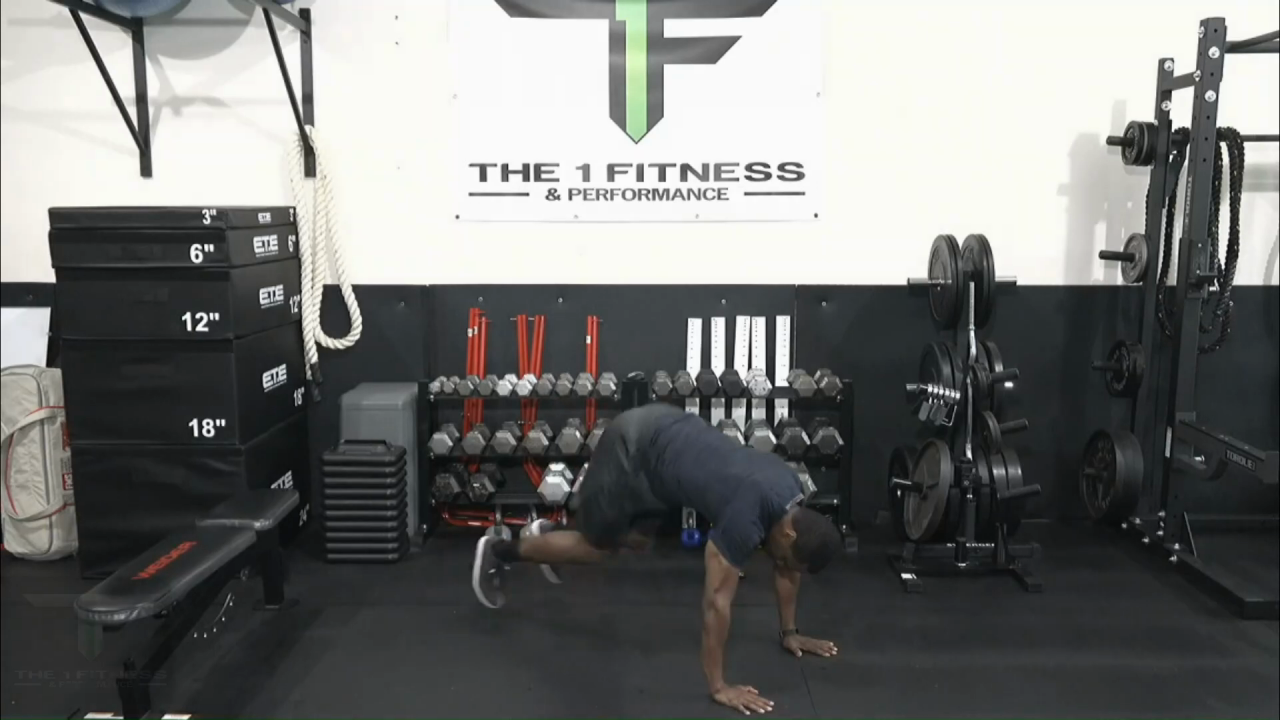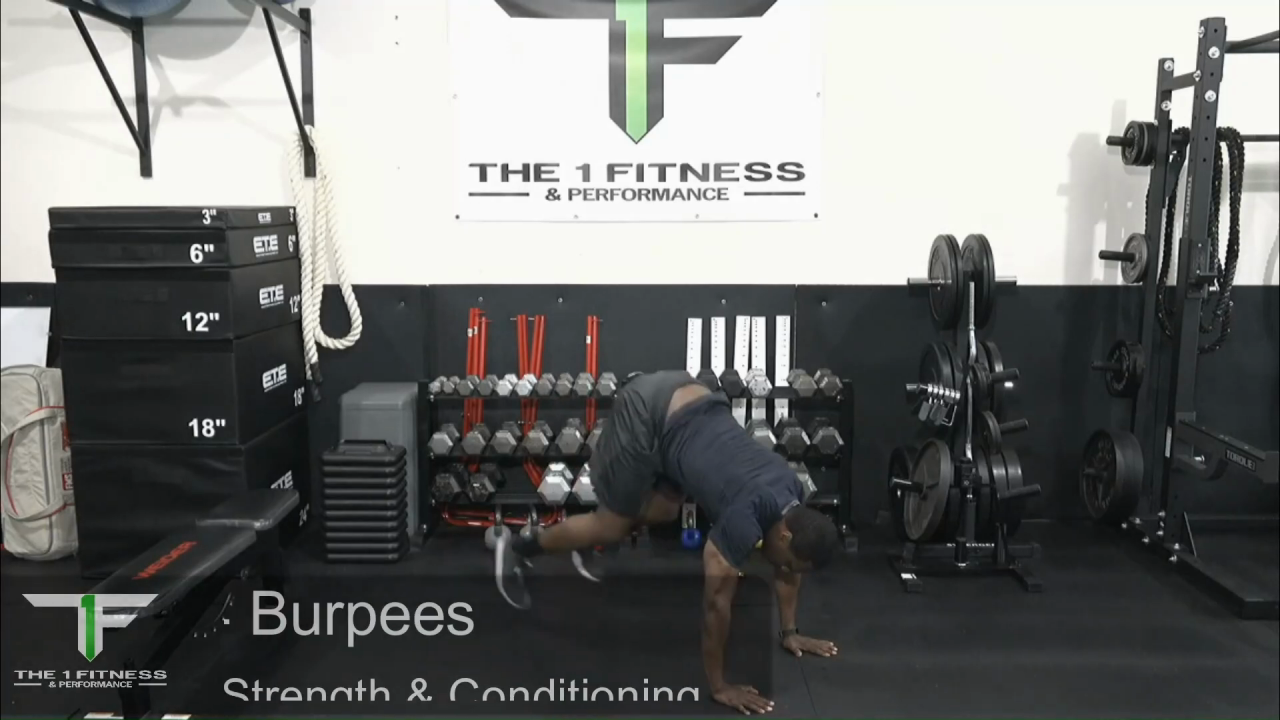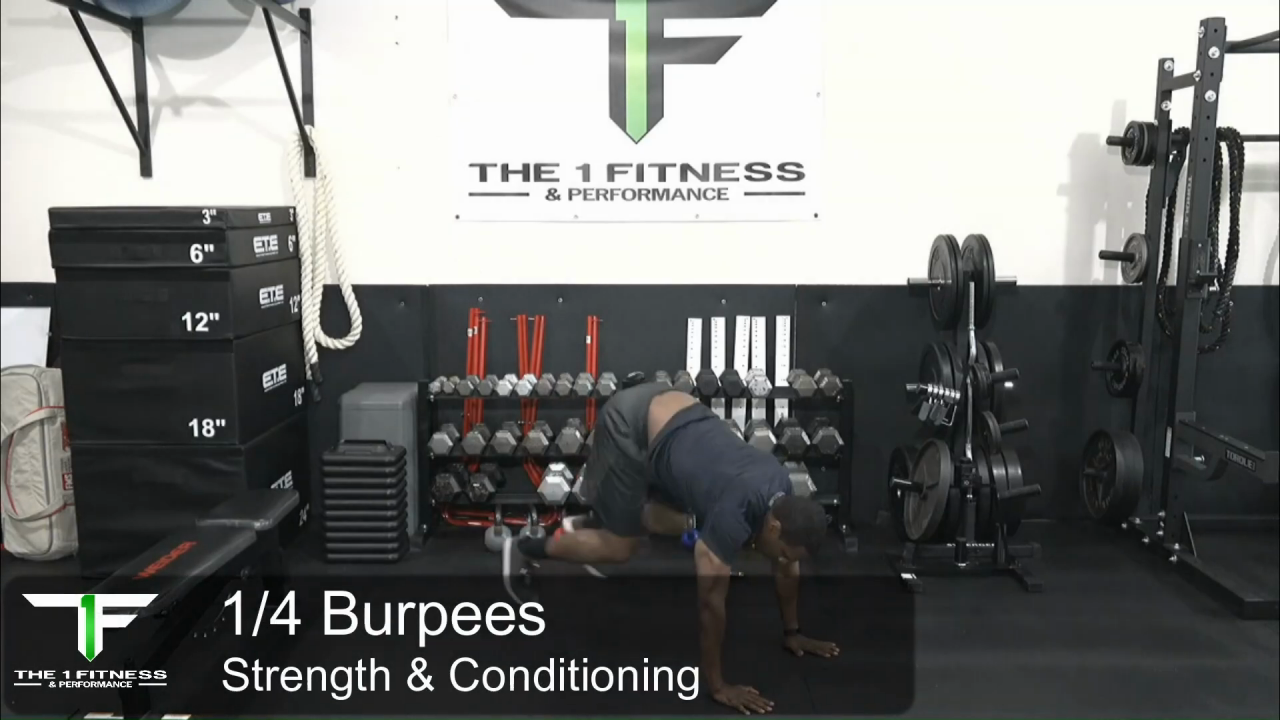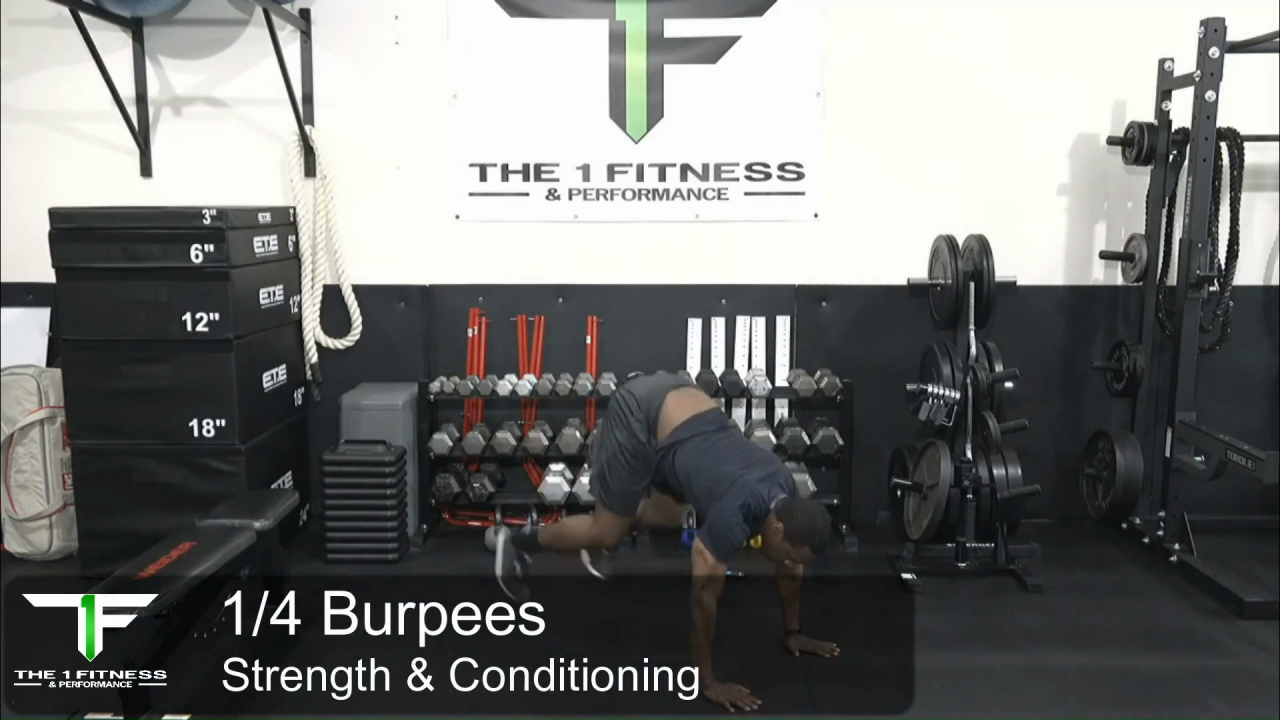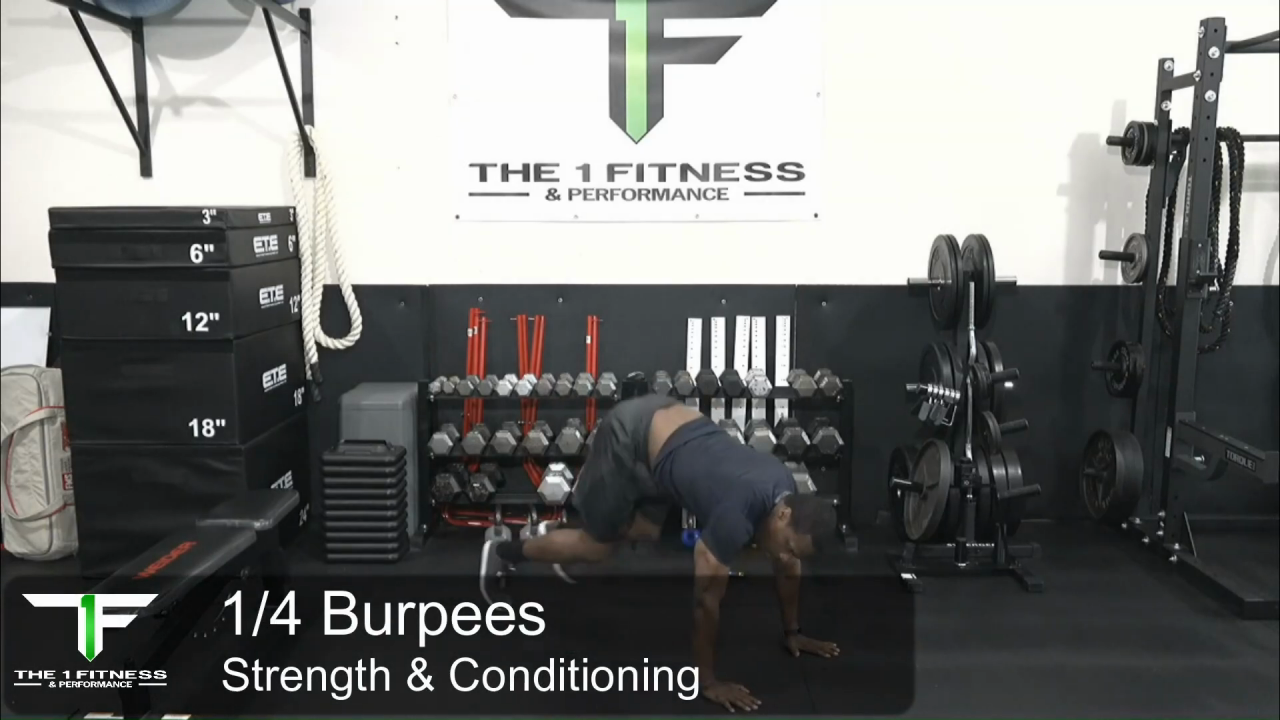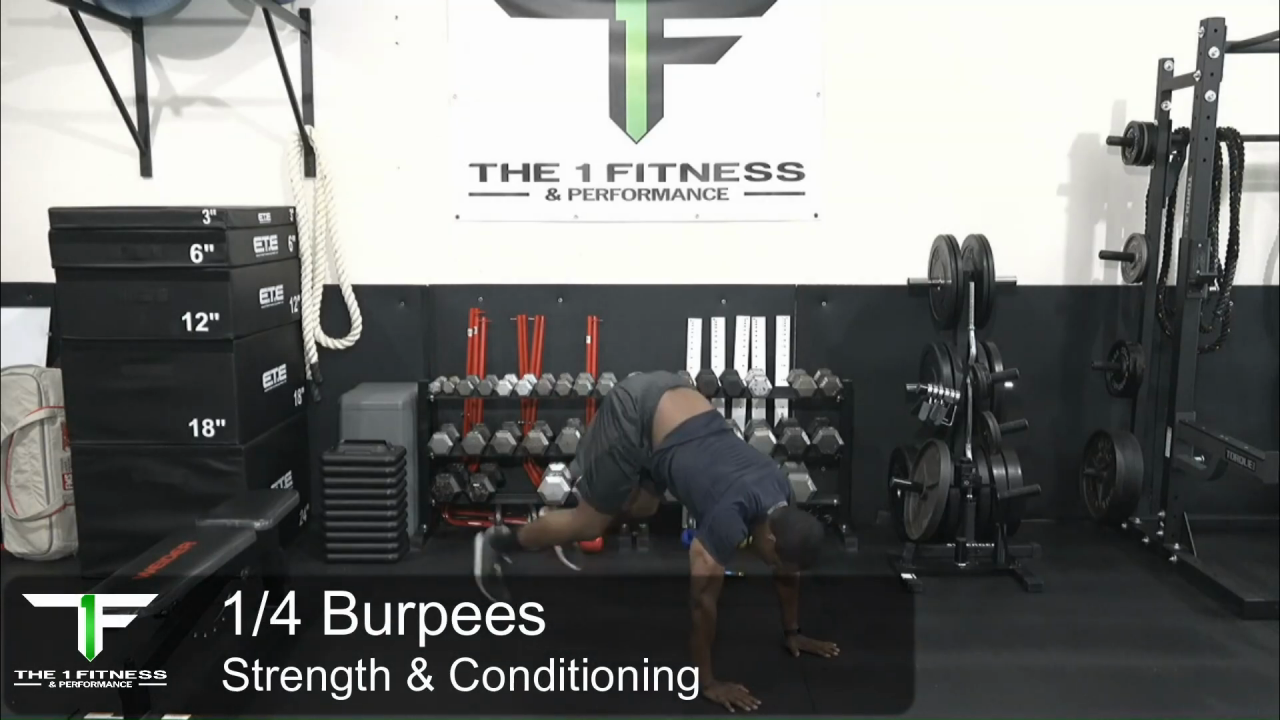
dt=0.7s
person 1, frame 1
left shoulder: (790, 496)
right shoulder: (746, 518)
left elbow: (785, 572)
right elbow: (717, 600)
left wrist: (789, 633)
right wrist: (717, 687)
left hip: (665, 425)
right hip: (635, 444)
left knee: (636, 540)
right knee: (594, 547)
left ankle: (552, 533)
right ankle: (498, 552)
person 1, frame 2
left shoulder: (790, 495)
right shoulder: (747, 517)
left elbow: (786, 572)
right elbow: (717, 600)
left wrist: (789, 633)
right wrist: (718, 685)
left hip: (678, 397)
right hip: (647, 412)
left knee: (661, 511)
right knee: (611, 526)
left ankle: (584, 545)
right ankle: (519, 549)
person 1, frame 3
left shoulder: (781, 494)
right shoulder: (733, 514)
left elbow: (787, 566)
right elbow: (712, 599)
left wrist: (792, 633)
right wrist: (717, 686)
right hip: (630, 426)
left knee: (672, 521)
right knee: (620, 548)
left ankle: (585, 528)
right ankle: (528, 549)
person 1, frame 4
left shoulder: (786, 494)
right shoulder: (736, 515)
left elbow: (790, 569)
right elbow: (704, 596)
left wrist: (793, 633)
right wrist: (706, 681)
left hip: (672, 399)
right hip: (639, 412)
left knee: (669, 515)
right knee: (607, 531)
right ankle: (519, 545)
person 1, frame 5
left shoulder: (787, 493)
right shoulder: (736, 517)
left elbow: (787, 568)
right elbow: (707, 598)
left wrist: (792, 633)
right wrist: (707, 681)
left hip: (668, 418)
right hip: (630, 436)
left knee: (643, 531)
right knee: (598, 546)
left ankle: (566, 540)
right ankle: (506, 552)
person 1, frame 6
left shoulder: (780, 496)
right shoulder: (732, 517)
left elbow: (787, 570)
right elbow: (703, 598)
left wrist: (793, 633)
right wrist: (706, 682)
right hip: (636, 411)
left knee: (642, 505)
right knee: (590, 522)
left ankle: (561, 528)
right ankle: (500, 543)
